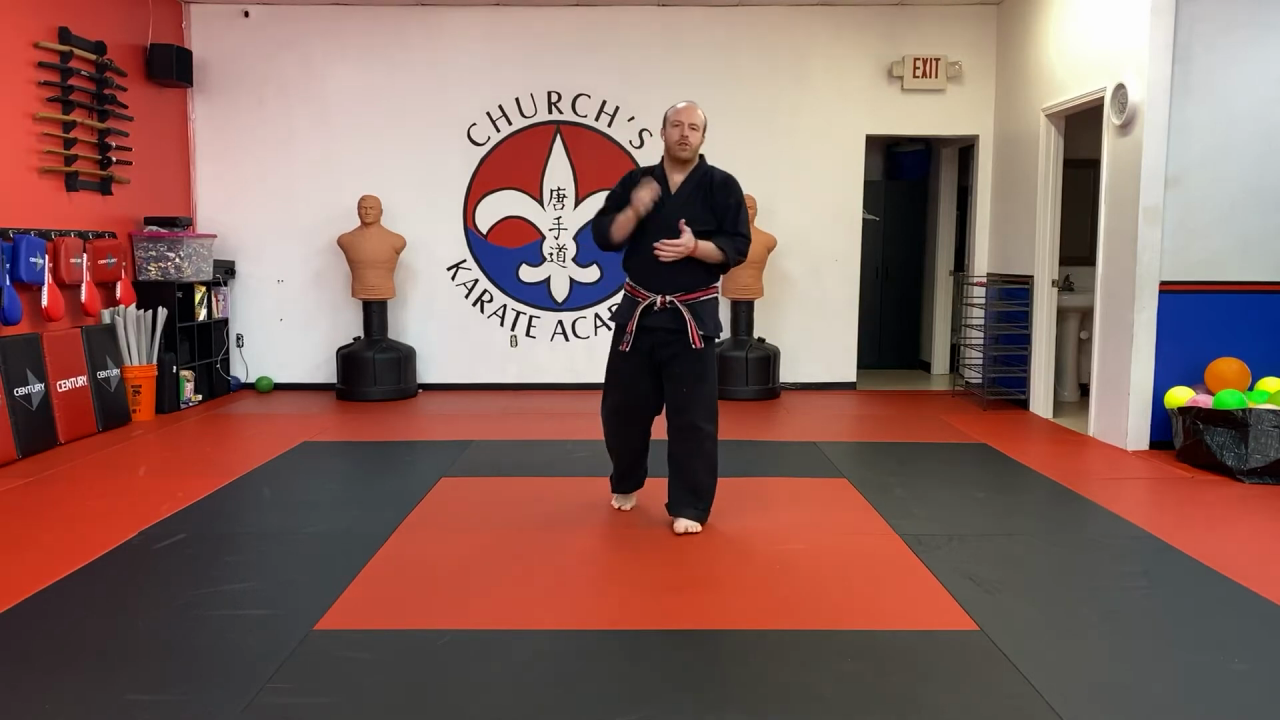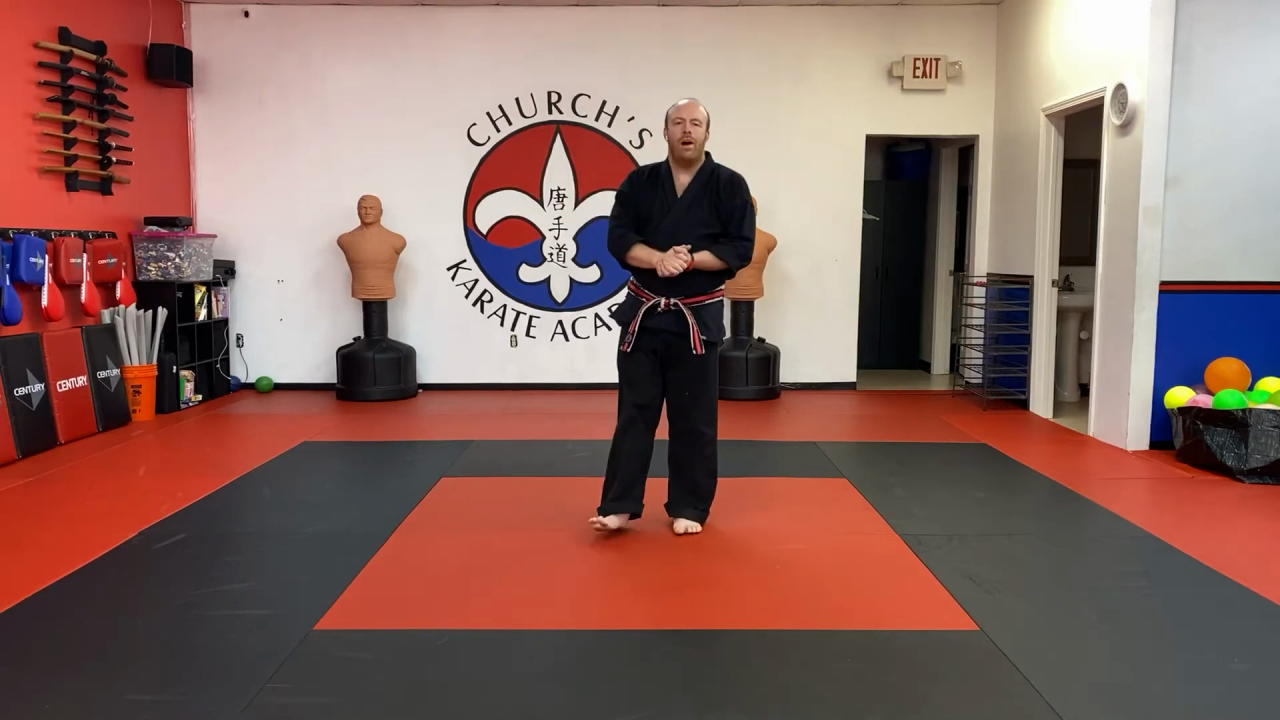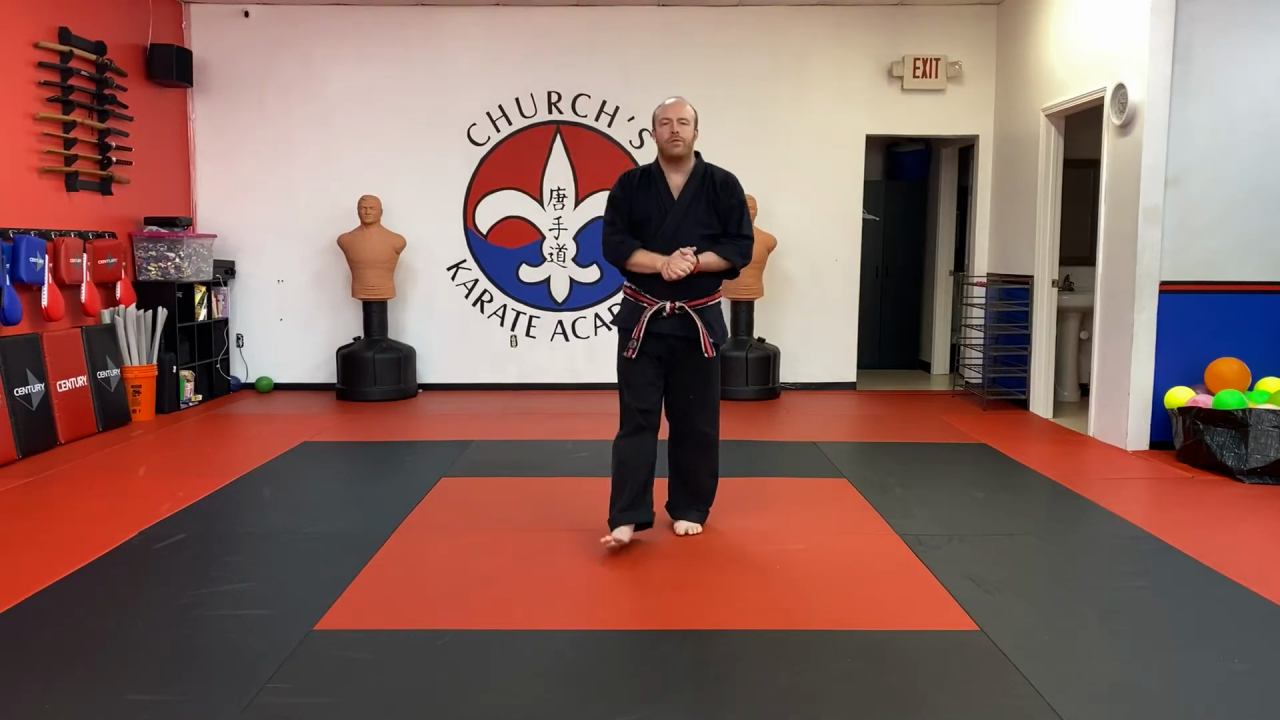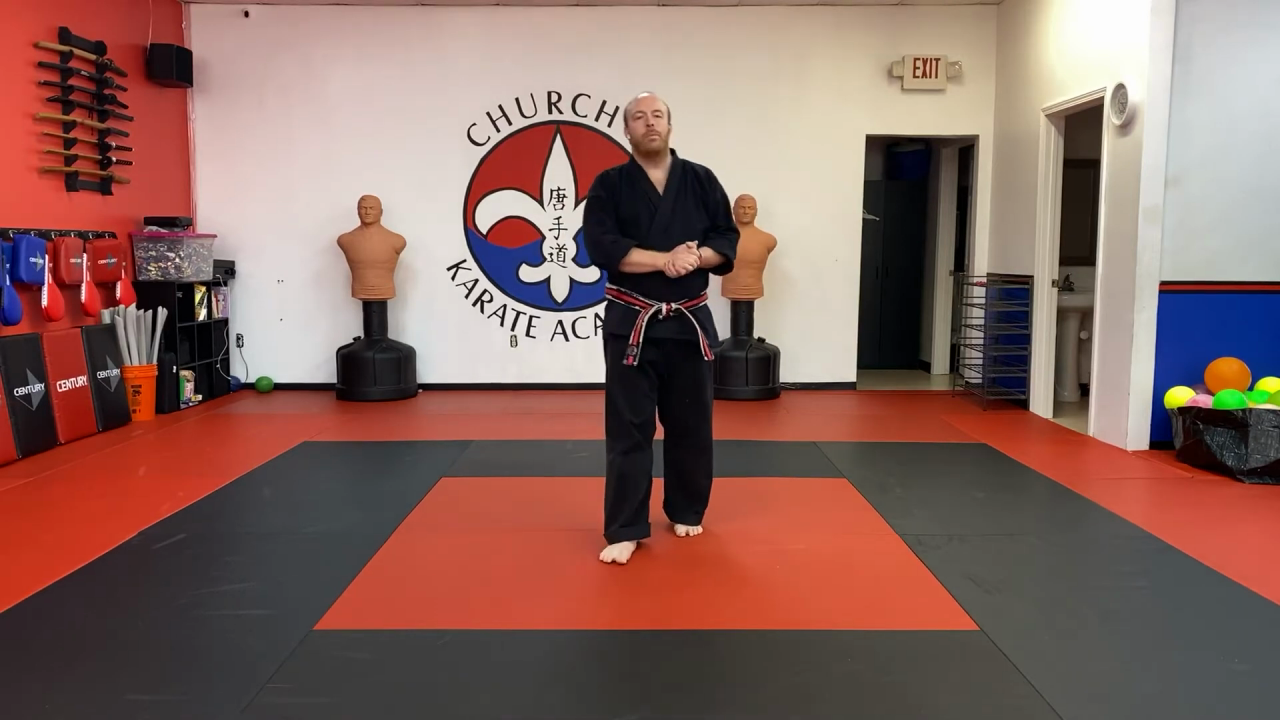
dt=0.3s
person 1, frame 1
left shoulder: (722, 186)
right shoulder: (635, 182)
left elbow: (737, 246)
right elbow: (603, 235)
left wrist: (693, 247)
right wrist: (633, 212)
left hip: (692, 314)
right hip: (639, 311)
left knee: (693, 415)
right knee: (625, 404)
left ankle: (689, 507)
right ankle: (627, 482)
person 1, frame 2
left shoulder: (729, 185)
right shoulder: (640, 181)
left elbow: (739, 249)
right elbow: (618, 239)
left wrist: (689, 260)
right wrist: (658, 259)
left hip: (697, 316)
right hip: (643, 313)
left knee: (694, 418)
right knee: (635, 411)
left ankle: (689, 507)
right ankle: (619, 505)
person 1, frame 3
left shoulder: (722, 185)
right shoulder: (630, 185)
left elbow: (739, 248)
right elbow: (614, 245)
left wrist: (694, 263)
right wrist: (664, 263)
left hip: (697, 320)
right hip: (642, 319)
left knee: (695, 421)
right knee: (636, 417)
left ankle: (690, 509)
right ankle: (627, 517)
person 1, frame 4
left shoulder: (701, 180)
right shoulder: (609, 185)
left elbow: (727, 241)
right elbow: (602, 247)
left wrist: (695, 257)
right wrist: (664, 259)
left hip: (688, 321)
right hip: (630, 322)
left knee: (690, 425)
right knee: (628, 428)
left ankle: (686, 511)
right ankle: (625, 529)
